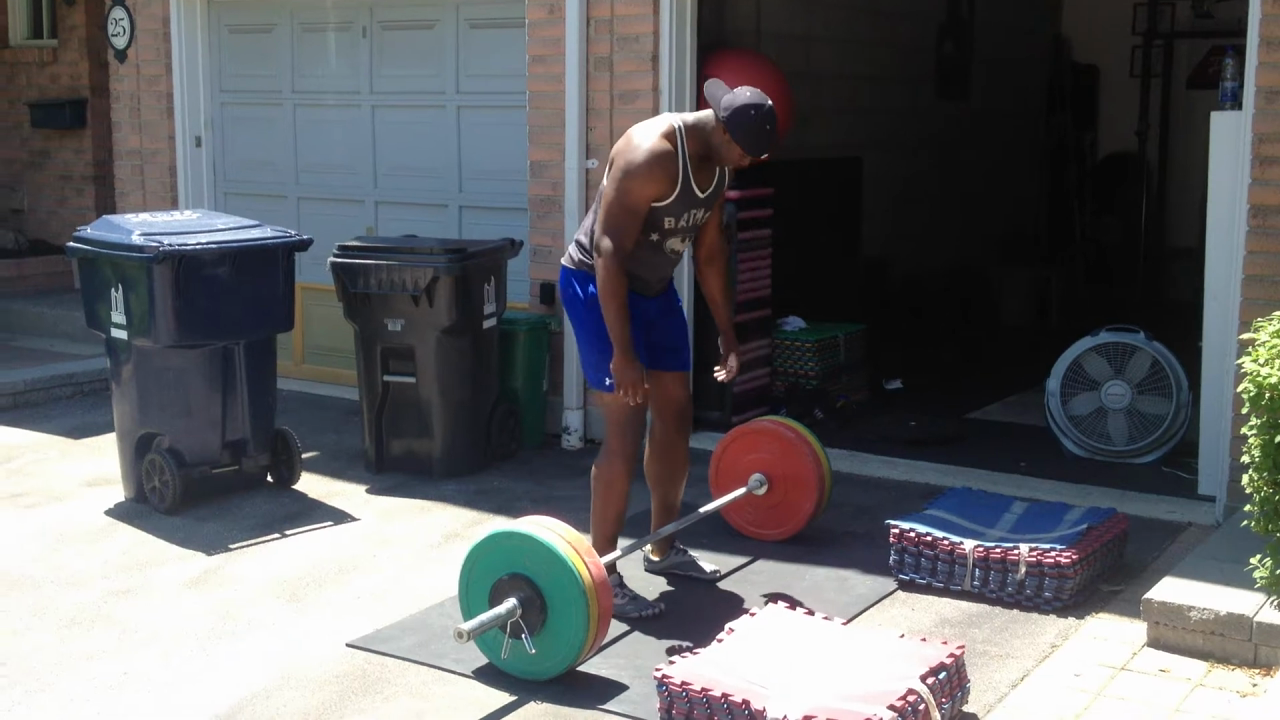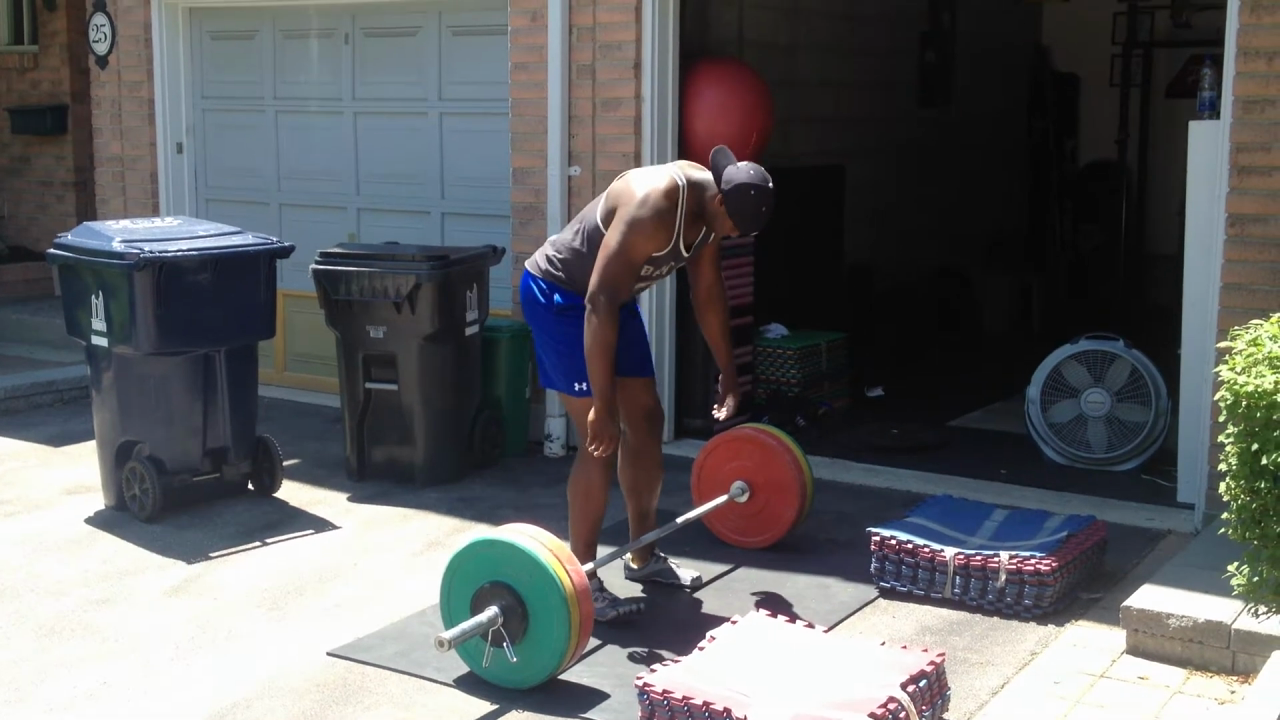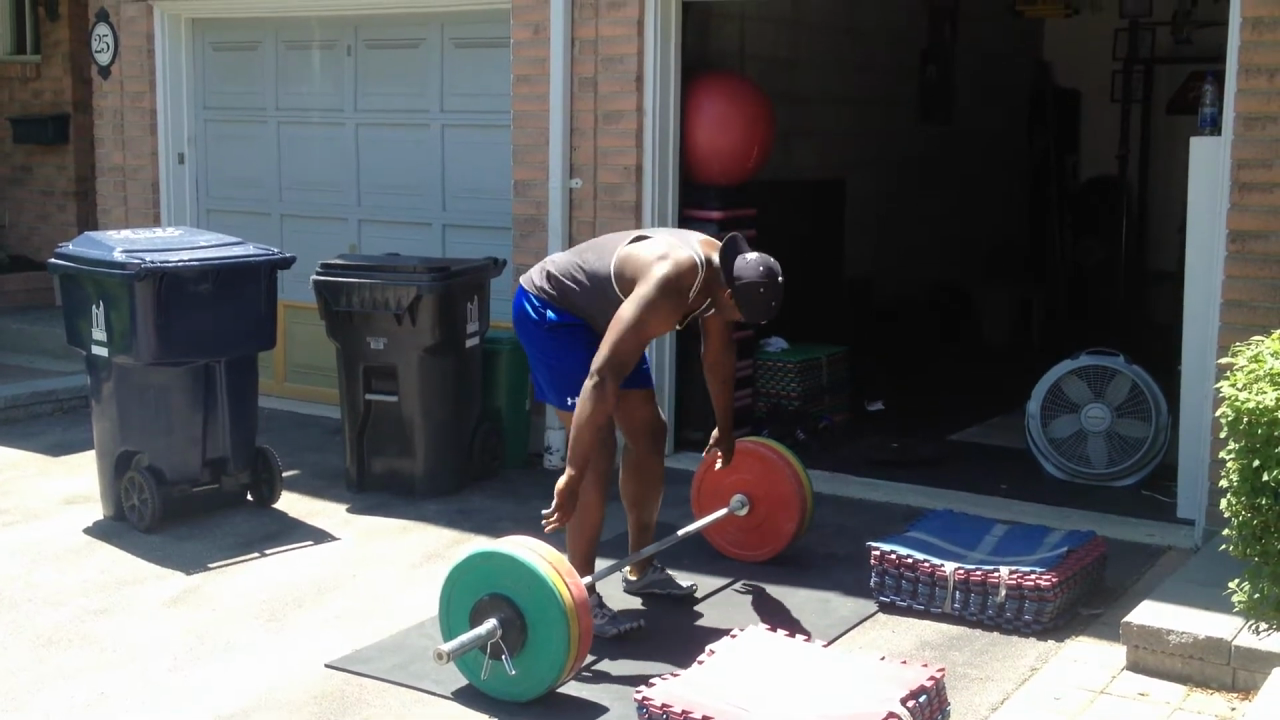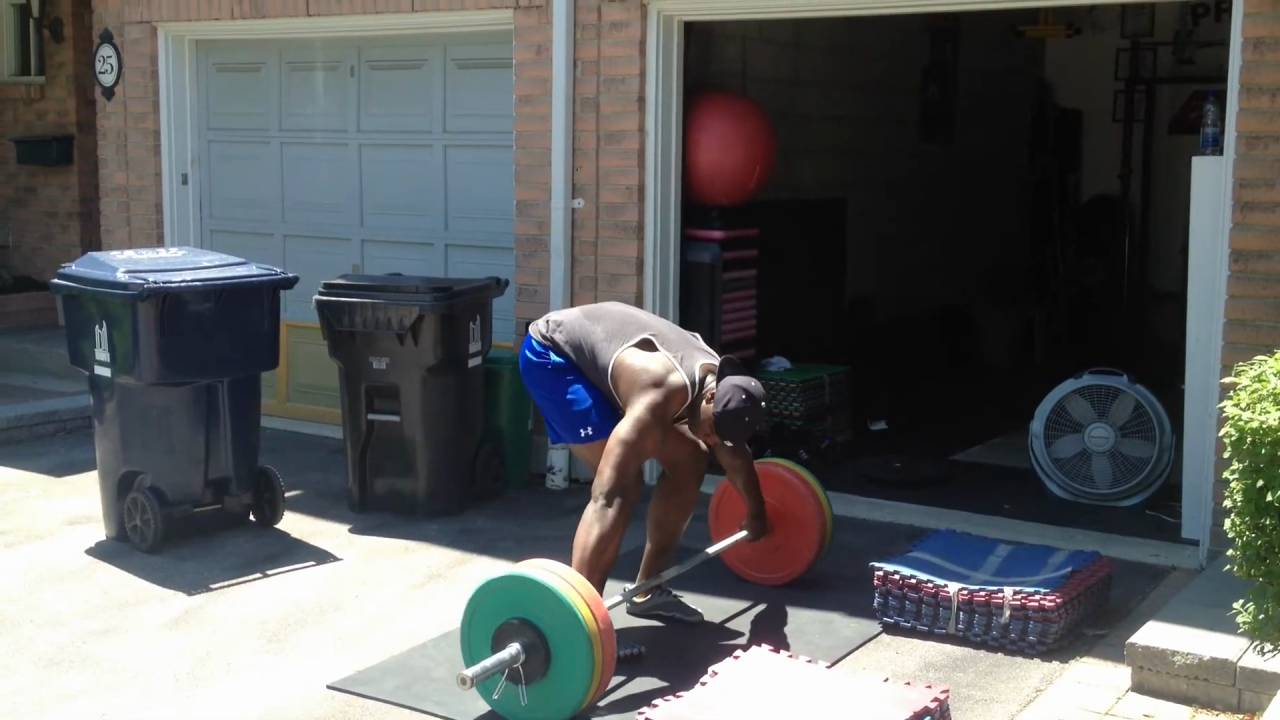
dt=1s
person 1, frame 1
left shoulder: (718, 160)
right shoulder: (650, 153)
left elbow: (710, 248)
right elbow: (609, 253)
left wrist: (727, 331)
right wrist: (623, 353)
left hip: (654, 288)
right hip: (597, 284)
left knee: (676, 414)
right knee: (626, 428)
left ankle: (662, 548)
right ankle: (602, 574)
person 1, frame 2
left shoulder: (708, 208)
right shoulder: (651, 207)
left elbow: (708, 292)
right elbow: (599, 303)
left wrist: (728, 372)
right wrist: (601, 403)
left hip: (612, 296)
right hip: (560, 294)
left knee: (646, 420)
right knee: (603, 438)
left ankle: (642, 556)
right ankle: (582, 583)
person 1, frame 3
left shoulder: (722, 271)
right shoulder: (669, 284)
left elbow: (717, 350)
right elbow: (601, 378)
left wrist: (724, 426)
right wrist: (572, 472)
left hip: (595, 312)
right hip: (549, 309)
left knee: (650, 432)
right knee: (596, 451)
left ankle: (642, 569)
right ankle: (582, 596)
person 1, frame 4
left shoulder: (723, 387)
right shoulder: (661, 396)
left elbow: (737, 457)
right elbow: (607, 496)
left wrist: (756, 515)
left hip: (595, 352)
right hip: (553, 353)
left knee: (689, 463)
right knee: (623, 482)
left ankle: (648, 590)
